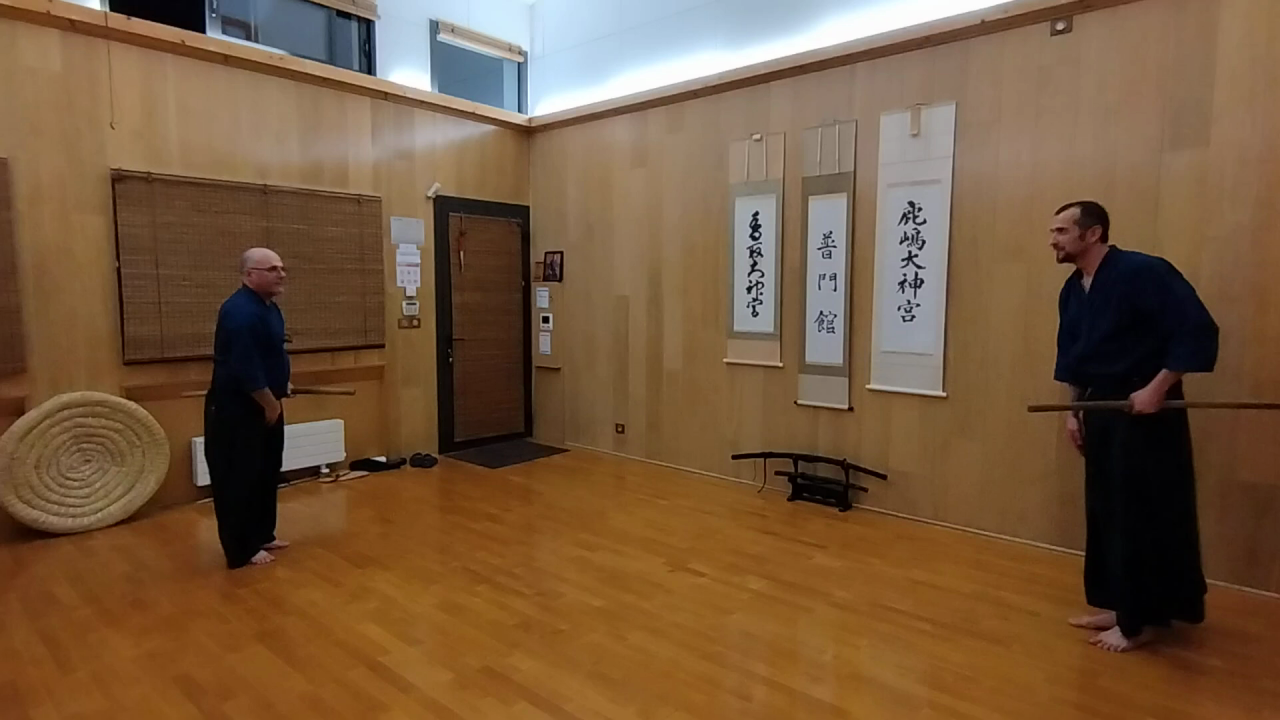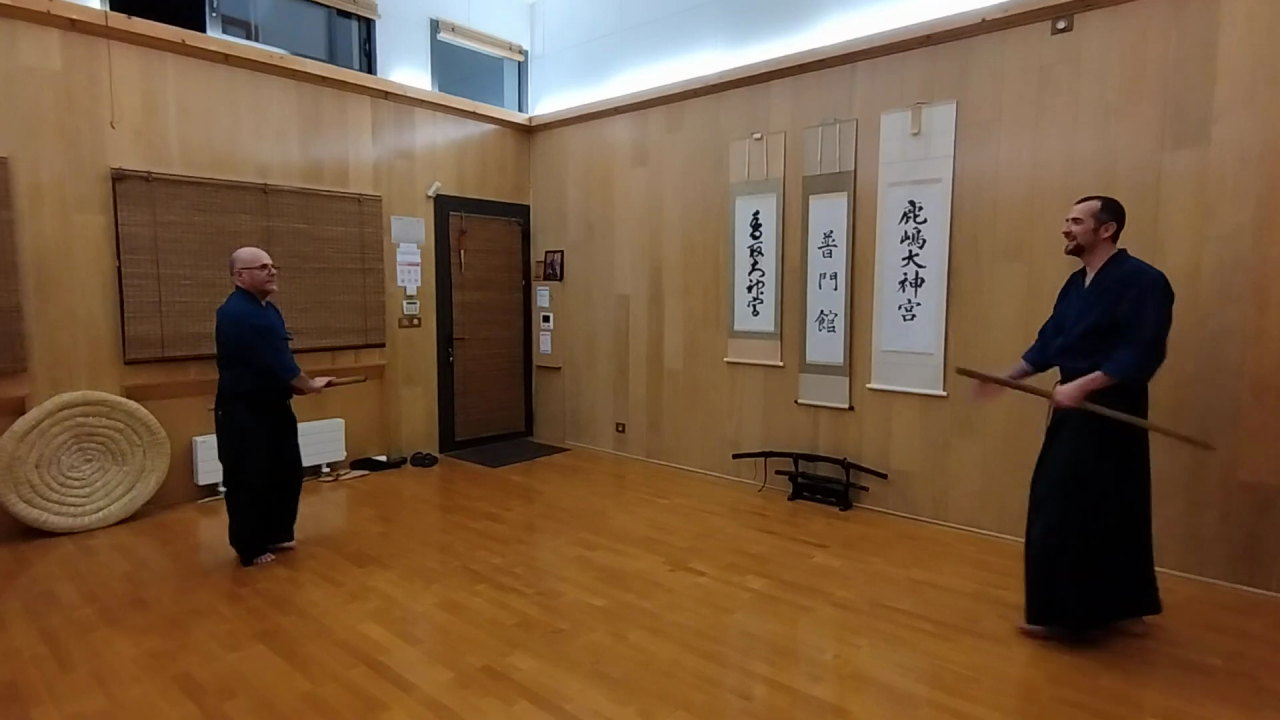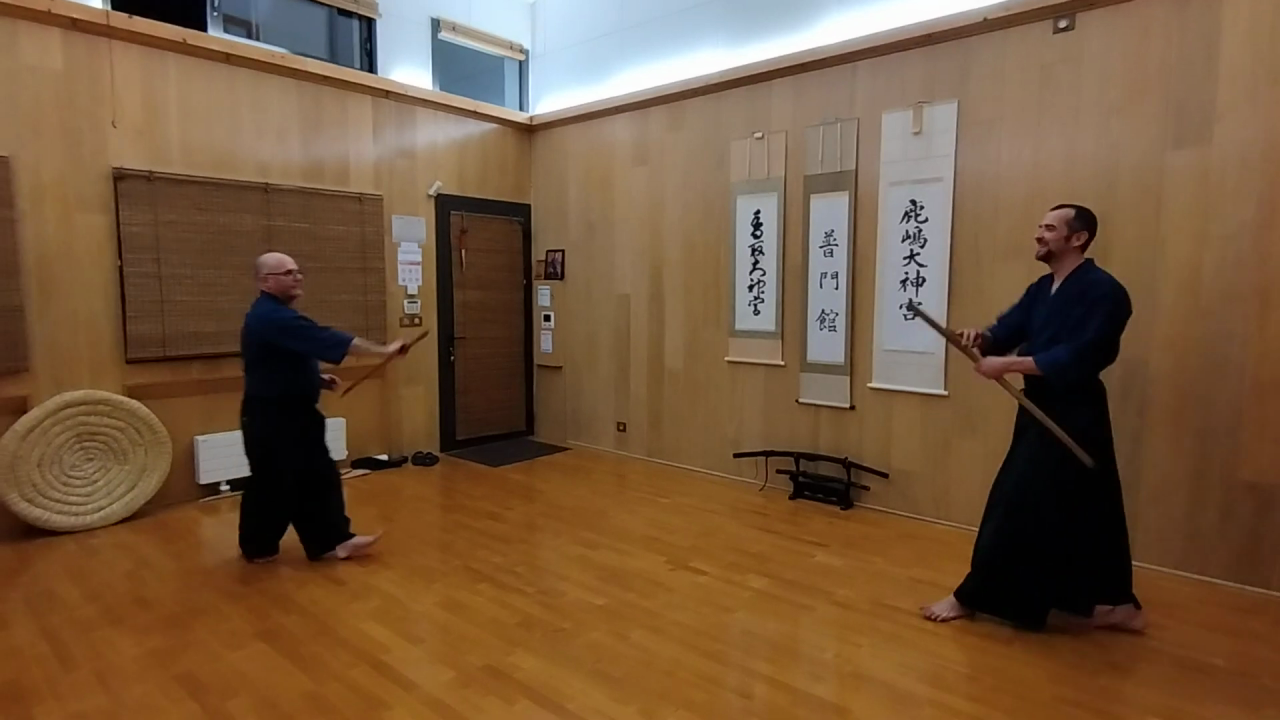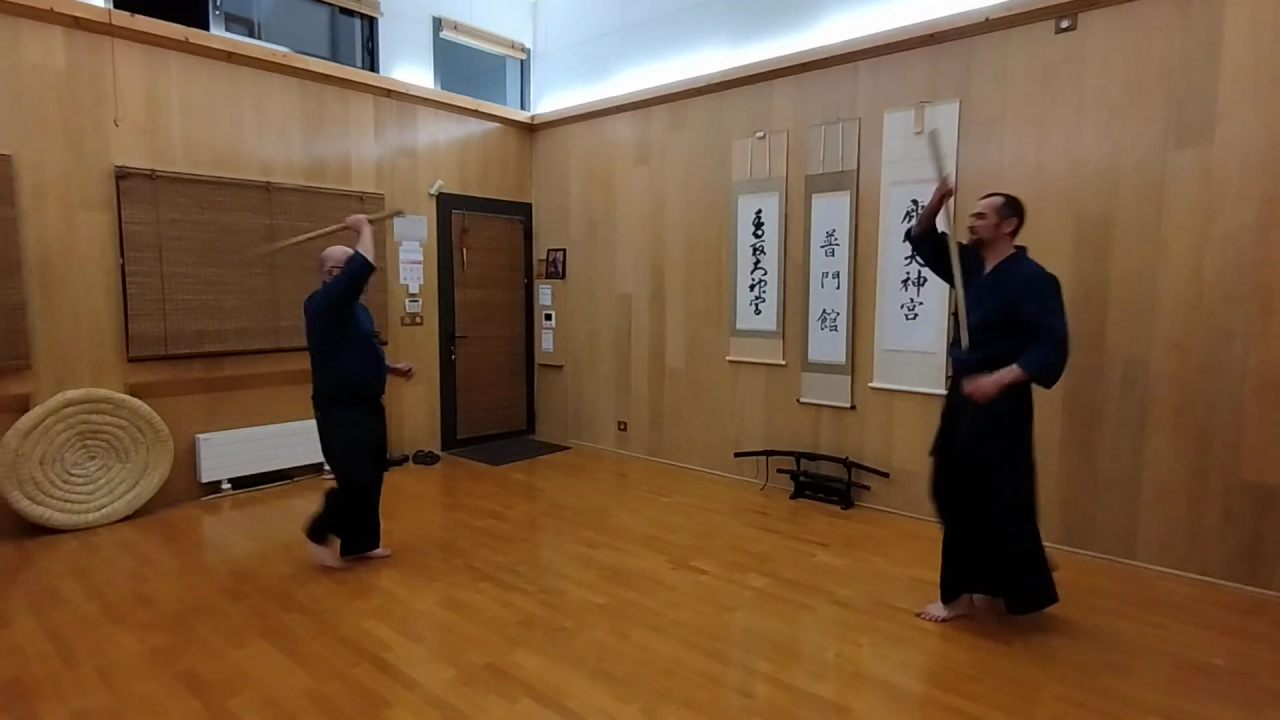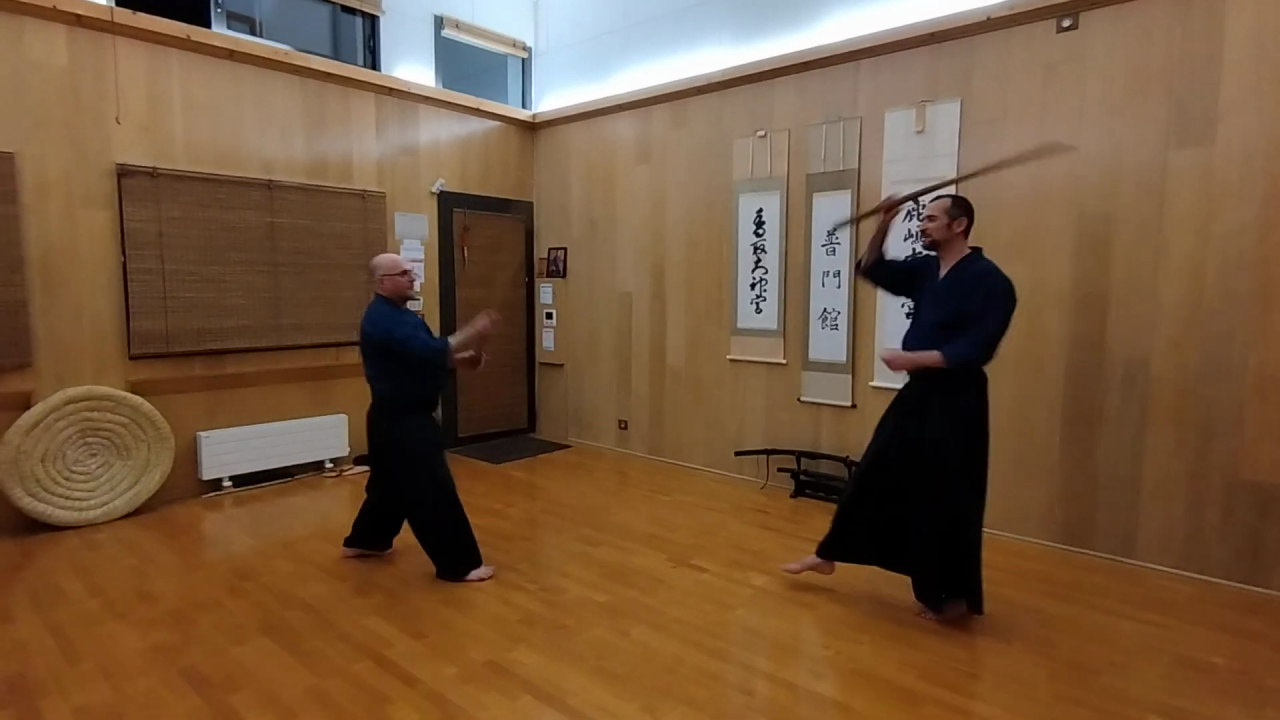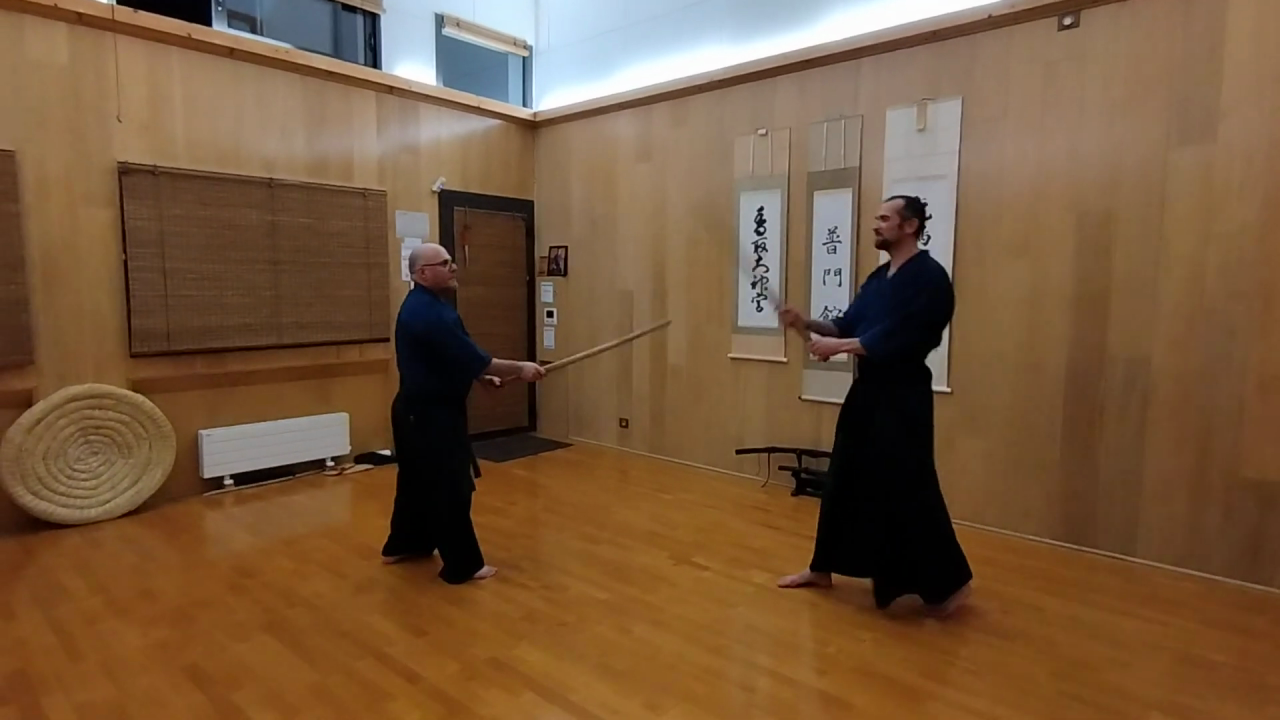
dt=0.4s
person 1, frame 1
left shoulder: (1144, 273)
right shoulder: (1073, 290)
left elbow: (1197, 333)
left wrist: (1157, 387)
right wrist: (1074, 411)
left hip: (1147, 407)
right hip: (1105, 405)
left knee: (1143, 511)
right knee: (1107, 508)
left ankle: (1141, 618)
right ankle: (1118, 605)
person 1, frame 2
left shoulder: (1141, 280)
right shoulder: (1077, 283)
left elbow: (1144, 352)
right elbow: (1051, 343)
left wrist: (1082, 386)
right wrist: (1011, 376)
left hip: (1110, 409)
right hip: (1076, 405)
left knee: (1069, 507)
right knee: (1056, 501)
left ankle: (1064, 611)
right ankle: (1121, 607)
person 1, frame 3
left shoulder: (1102, 292)
right shoulder: (1042, 289)
left elbow: (1078, 357)
right elbow: (1008, 330)
left wrist: (1008, 364)
right wrist: (979, 342)
left hip: (1073, 414)
right hip: (1043, 408)
left knee: (1017, 506)
right knee: (1083, 511)
left ankle: (972, 598)
right ankle: (1115, 603)
person 1, frame 4
left shoulder: (1034, 281)
right shoulder: (970, 265)
left elbow: (1051, 350)
right elbow: (921, 239)
left wrist: (1000, 380)
right wrist: (935, 205)
left hip: (997, 406)
right hip: (962, 395)
left knee: (985, 499)
right knee: (953, 490)
left ankle: (959, 593)
person 1, frame 5
left shoulder: (990, 281)
right shoulder: (926, 269)
left elbow: (977, 349)
right elbow: (872, 269)
left wrist: (917, 358)
right wrist: (883, 224)
left hip: (956, 400)
right hip: (917, 393)
left knee: (948, 497)
right knee: (874, 475)
left ankle: (955, 595)
right ankle: (827, 555)
person 1, frame 6
left shoulder: (929, 277)
right shoulder: (879, 277)
left elbow: (899, 336)
right elbow: (852, 325)
left wrist: (838, 345)
right wrist: (809, 325)
left hip: (902, 394)
right hip: (868, 389)
left knee: (908, 487)
right knee: (844, 479)
left ankle: (950, 583)
right ankle: (823, 567)
person 2, frame 1
left shoulder: (269, 309)
right shoulder: (240, 312)
right elbow: (244, 370)
left wrist: (279, 387)
right wrist: (269, 404)
left hip: (262, 407)
right hip: (235, 410)
left knee: (265, 474)
right knee: (238, 479)
left ankle: (261, 536)
right ankle: (241, 549)
person 2, frame 2
left shoulder: (267, 309)
right shoulder: (239, 313)
right elbow: (273, 359)
left wrist: (295, 381)
right wrist: (310, 383)
left hip: (272, 406)
right hip: (244, 412)
left knee: (288, 471)
right knee: (250, 481)
left ankle: (273, 534)
right ankle: (251, 549)
person 2, frame 3
left shoulder: (280, 315)
right shoulder: (269, 318)
right elbow: (326, 341)
left wrist: (317, 380)
right wrist: (382, 349)
left hip: (295, 414)
right hip: (269, 417)
left knee: (319, 475)
right knee: (271, 483)
left ankle: (333, 540)
right ankle: (256, 547)
person 2, frame 4
left shoulder: (352, 307)
right shoulder: (322, 303)
right elbow: (360, 269)
left wrist: (391, 368)
right wrist: (364, 230)
left hip: (366, 405)
right hip: (341, 409)
left knee: (368, 477)
right knee: (357, 479)
left ankle: (359, 541)
right ankle: (320, 534)
person 2, frame 5
left shoulder: (396, 315)
right shoulder: (382, 320)
left elbow: (424, 357)
right elbow: (428, 351)
left wrist: (460, 356)
right wrist: (472, 333)
left hip: (401, 416)
right hip: (401, 420)
left knee: (390, 483)
right knee: (434, 489)
left ankle: (364, 540)
right ankle: (459, 564)
person 2, frame 6
left shoulder: (421, 305)
right shoulder: (428, 312)
left elbow: (447, 360)
right elbow: (467, 357)
left wrist: (481, 377)
right wrist: (518, 368)
left hip: (418, 409)
right hip: (430, 414)
left knee: (417, 481)
right knee: (449, 488)
left ankle: (404, 544)
right ankle: (462, 565)
